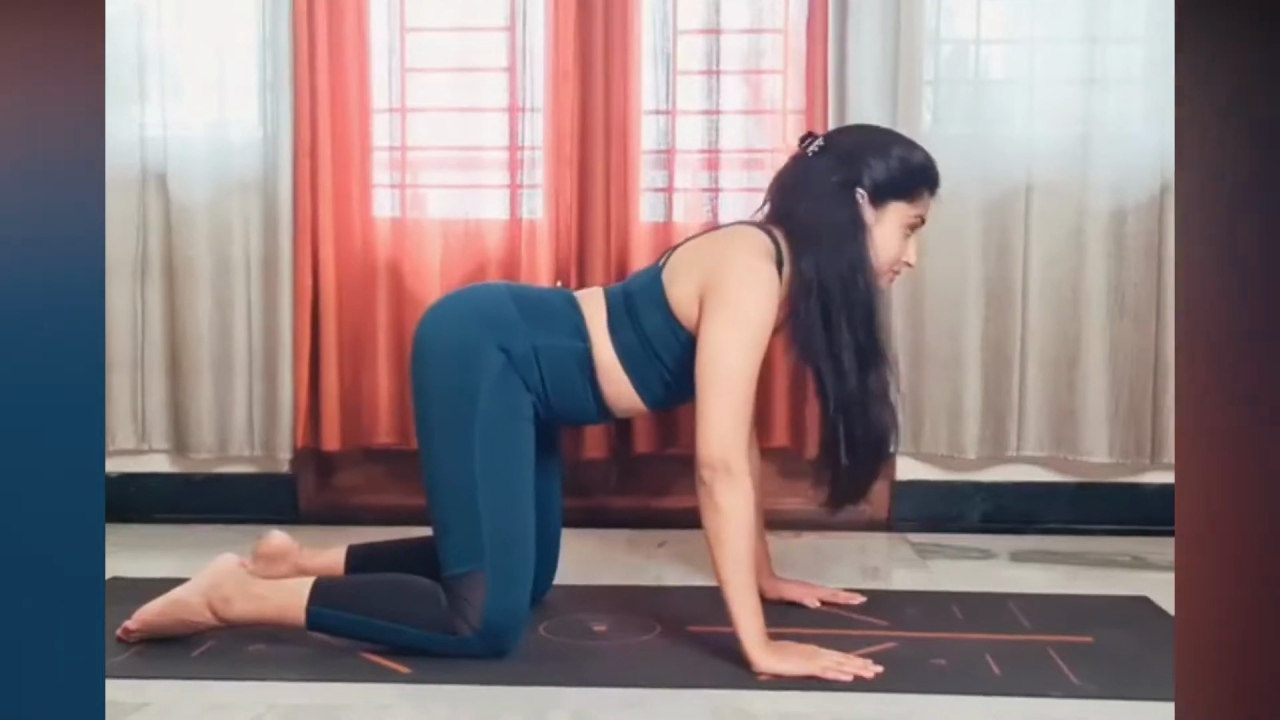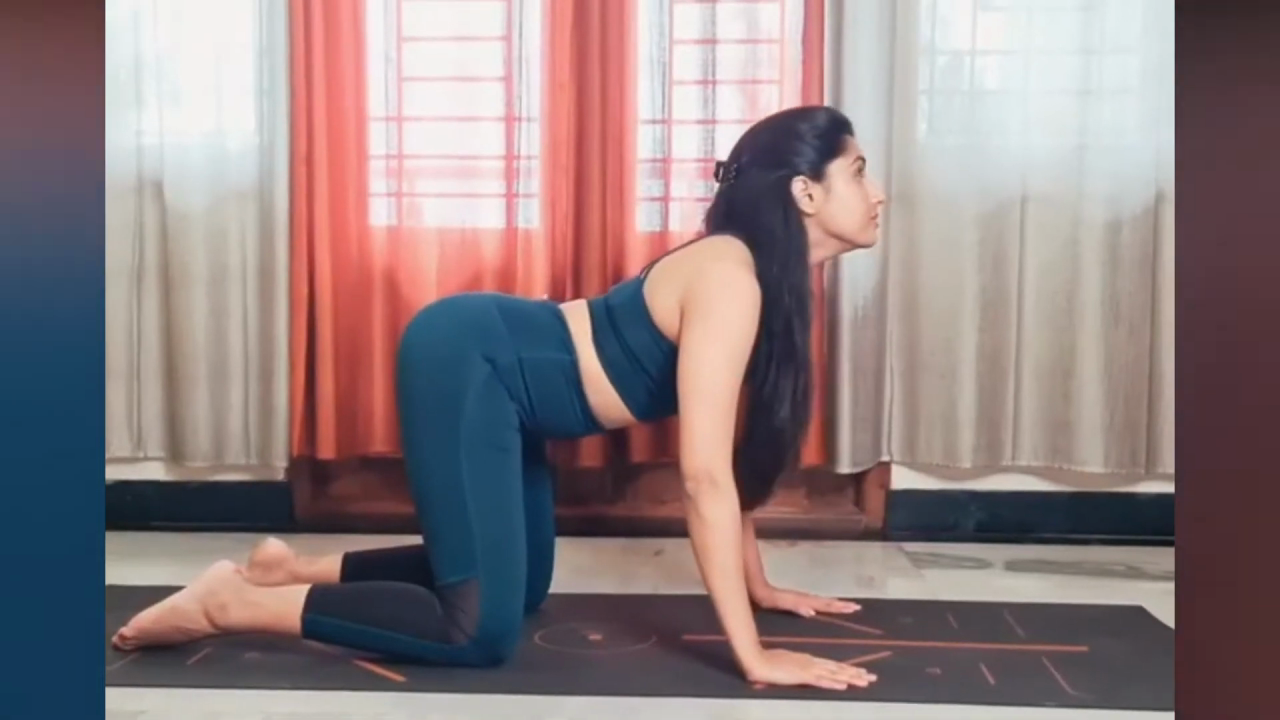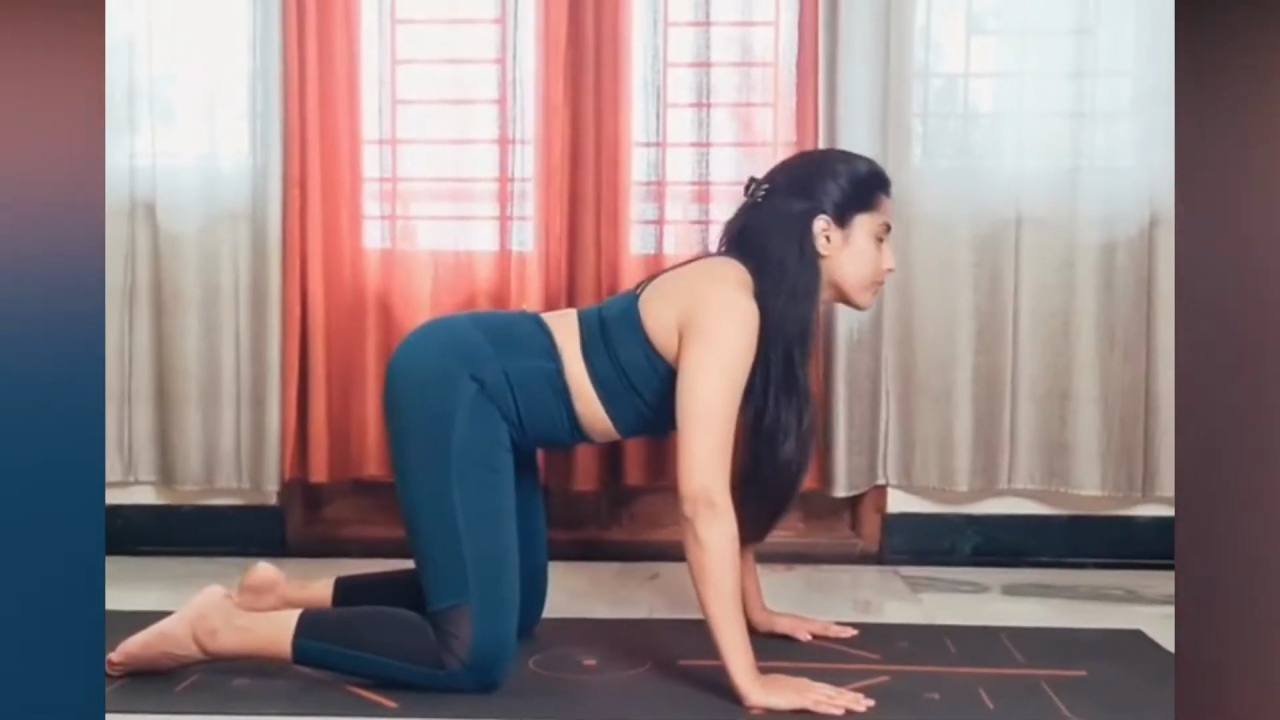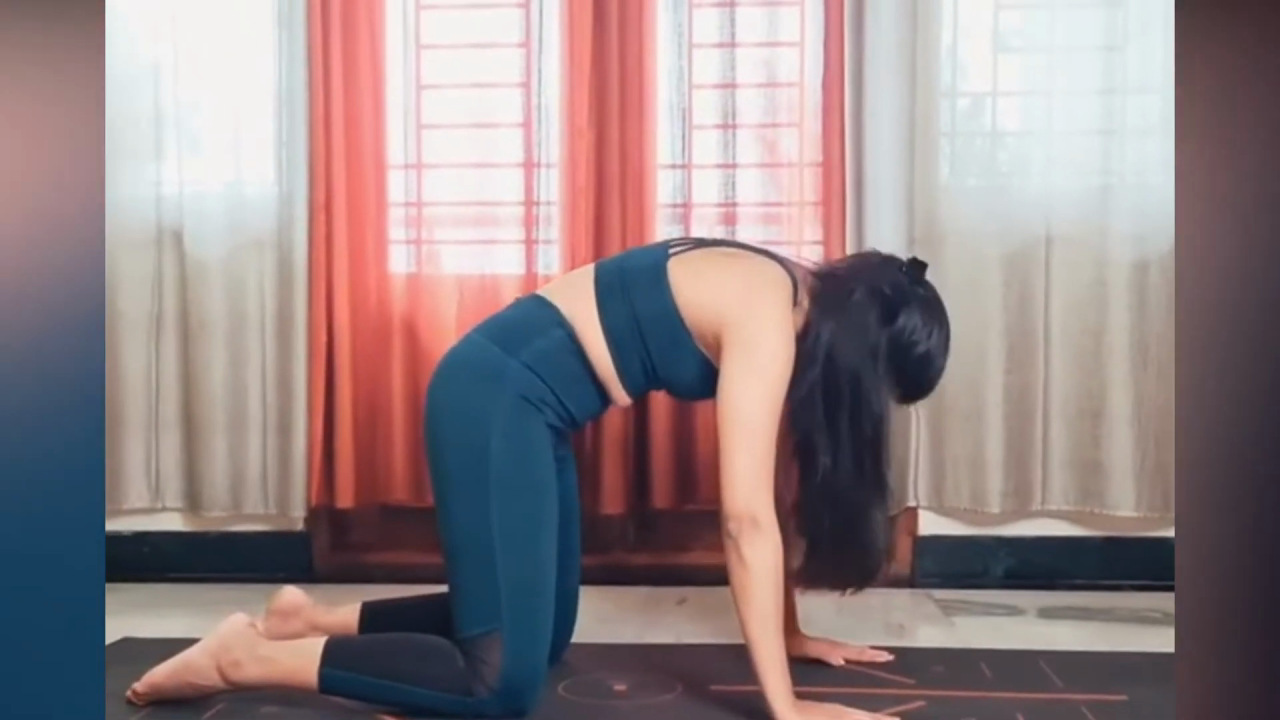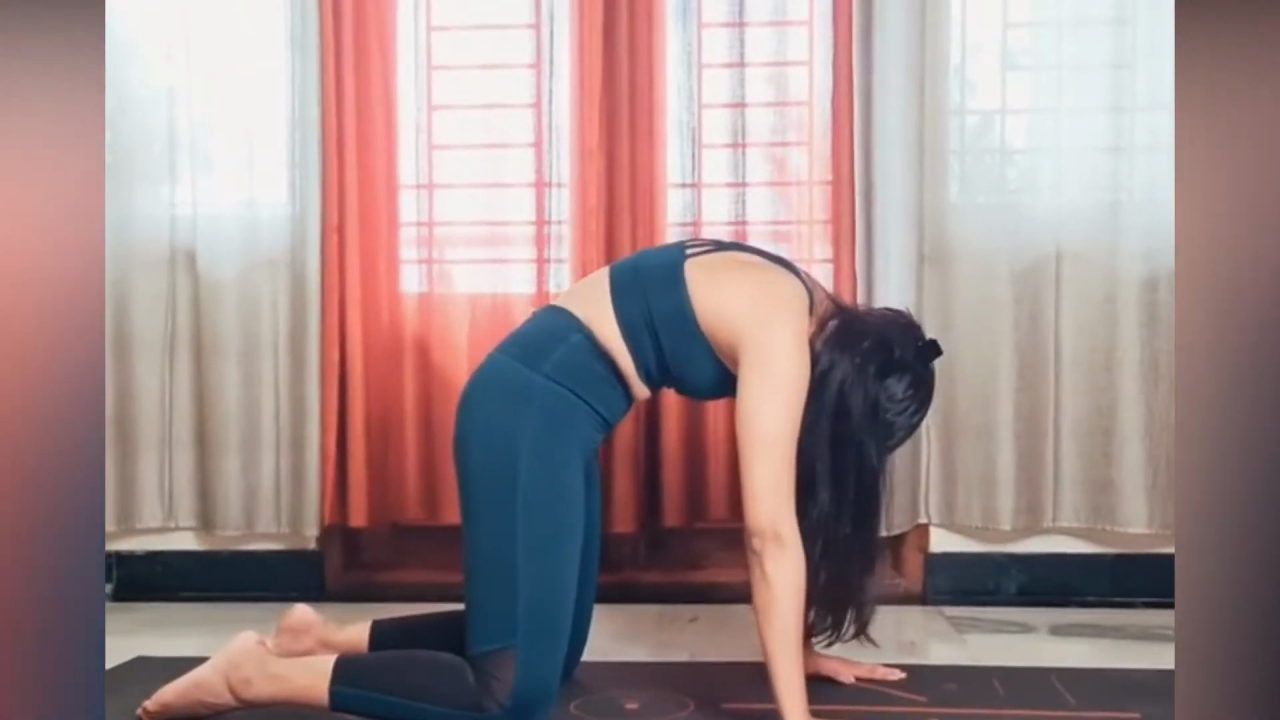
dt=0.7s
person 1, frame 1
left shoulder: (771, 267)
right shoulder: (751, 272)
left elbow: (737, 437)
right elbow: (719, 466)
left wrist: (762, 573)
right wrist: (759, 646)
left hip: (508, 363)
right hip: (478, 353)
left knee: (527, 574)
right knee: (487, 621)
left ankle: (298, 560)
right ankle: (239, 595)
person 1, frame 2
left shoulder: (769, 278)
right shoulder: (731, 280)
left elbow: (727, 450)
right elbow: (705, 476)
left wrist: (757, 585)
right wrist: (752, 655)
left hip: (494, 371)
right hip: (464, 363)
left knee: (521, 584)
right knee: (482, 630)
left ankle: (292, 568)
right ankle: (231, 603)
person 1, frame 3
left shoulder: (769, 306)
right shoulder: (732, 303)
left elbow: (726, 478)
right elbow: (703, 501)
left wrist: (755, 608)
left hip: (481, 390)
right hip: (450, 384)
left knee: (514, 609)
right knee: (474, 654)
left ankle: (286, 591)
right ankle: (224, 627)
person 1, frame 4
left shoulder: (795, 303)
right shoulder: (768, 317)
left elbow: (772, 490)
right elbow: (748, 519)
left wrist: (788, 633)
left hip: (526, 401)
right hip: (494, 398)
left knee: (539, 631)
left ankle: (314, 618)
person 1, frame 5
left shoulder: (814, 318)
right shoulder: (782, 335)
left elbow: (785, 514)
right elbow: (772, 533)
left wrist: (802, 650)
left hip: (551, 412)
right hip: (527, 413)
left knee: (550, 648)
left ankle: (326, 637)
